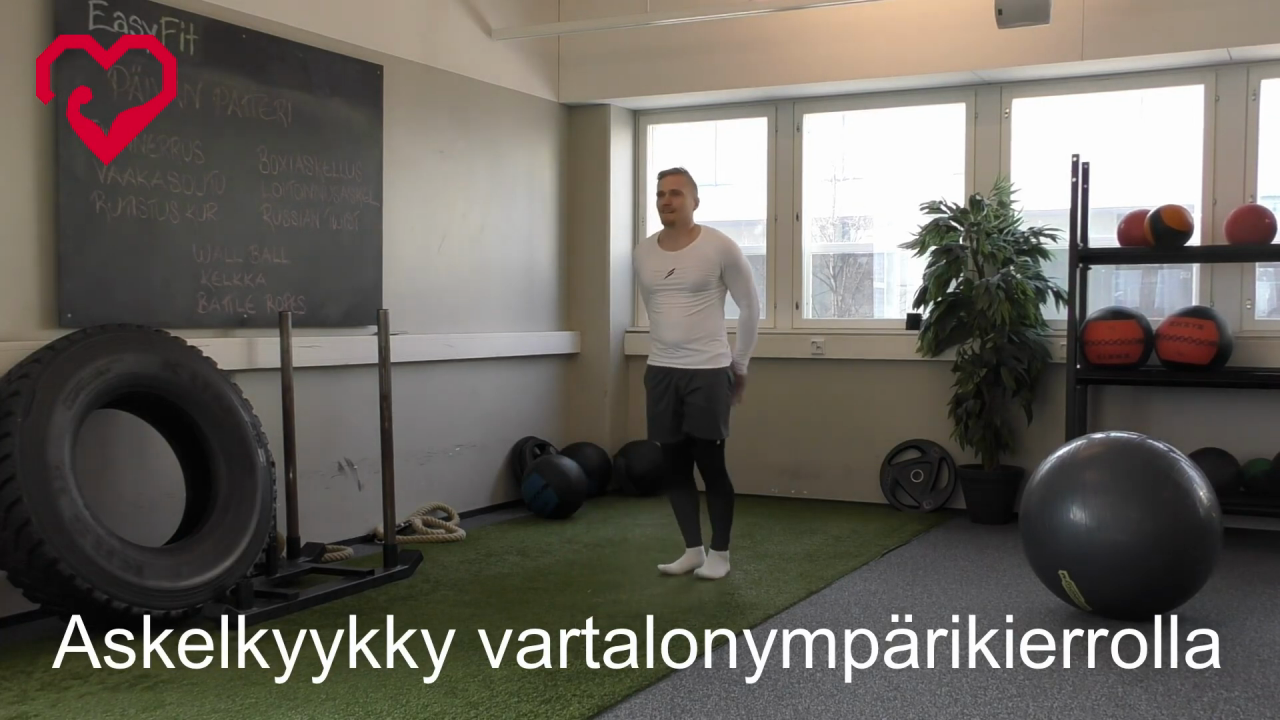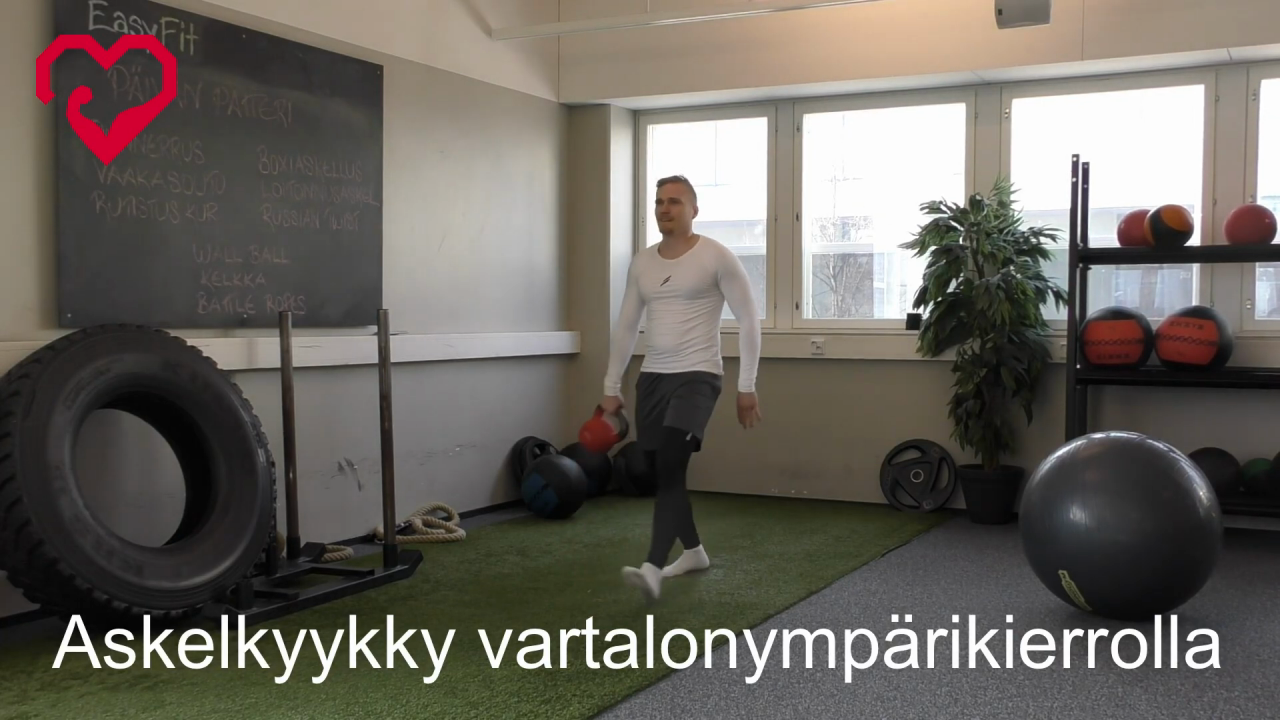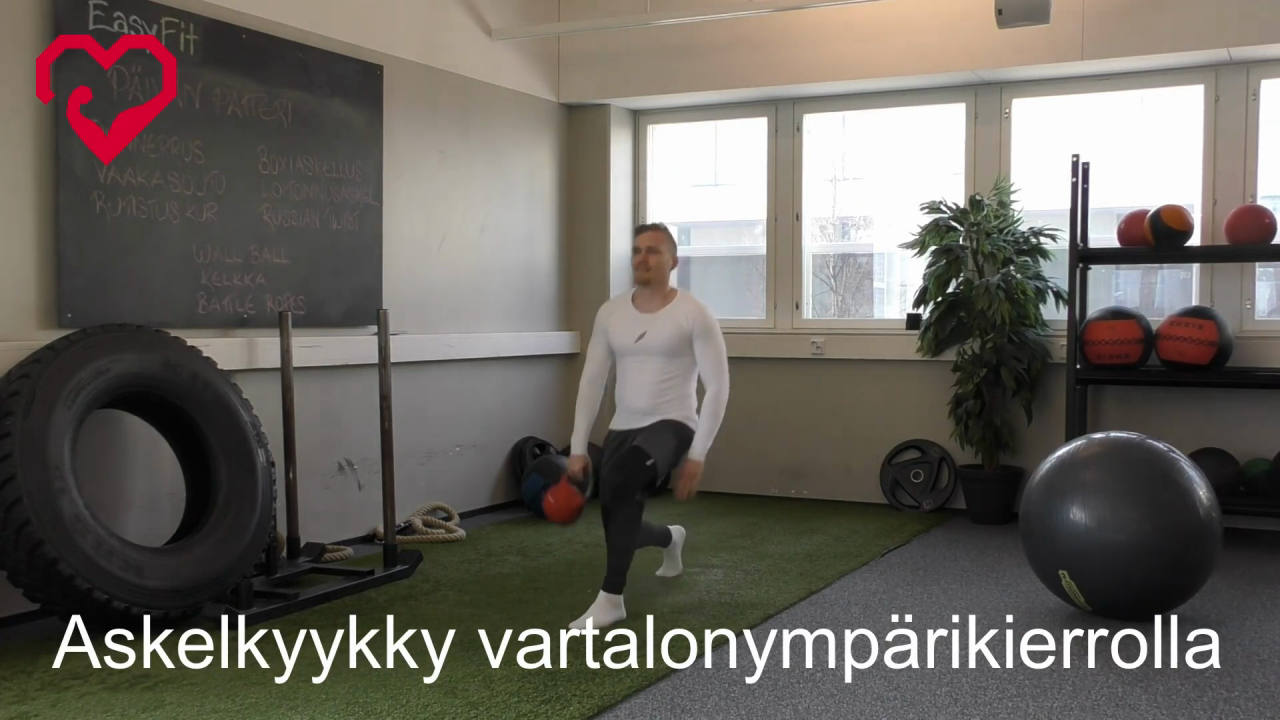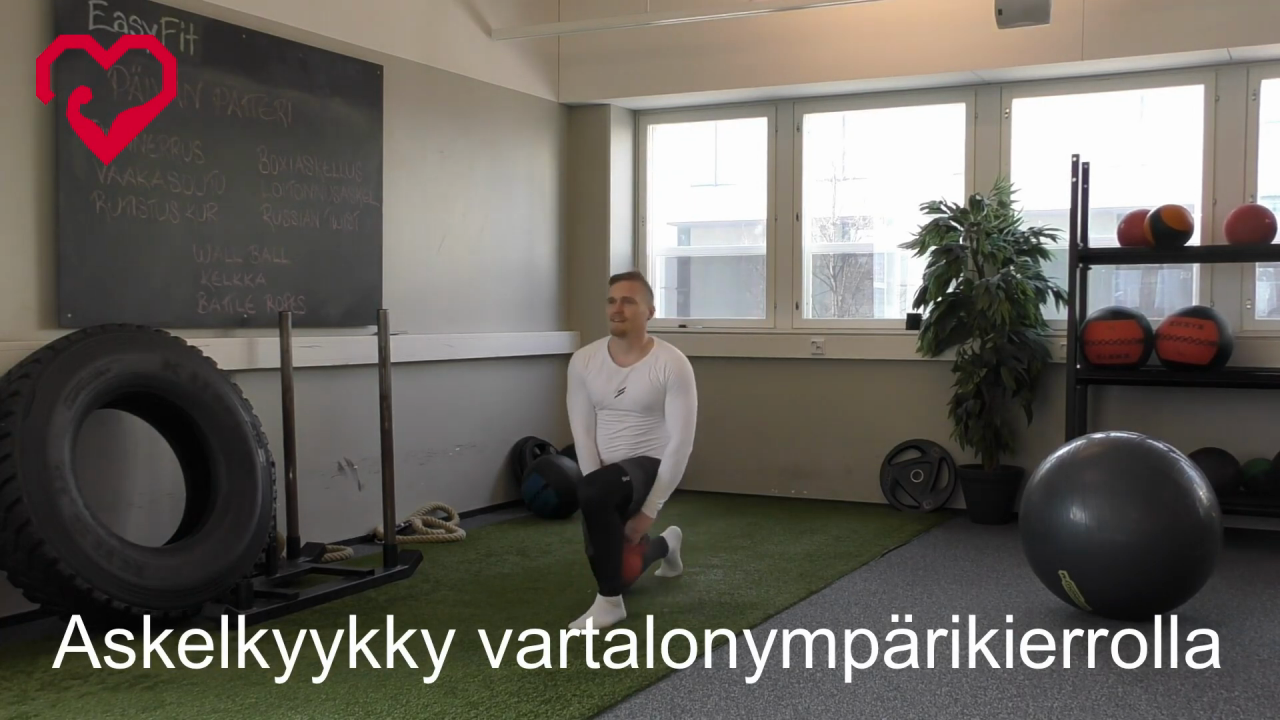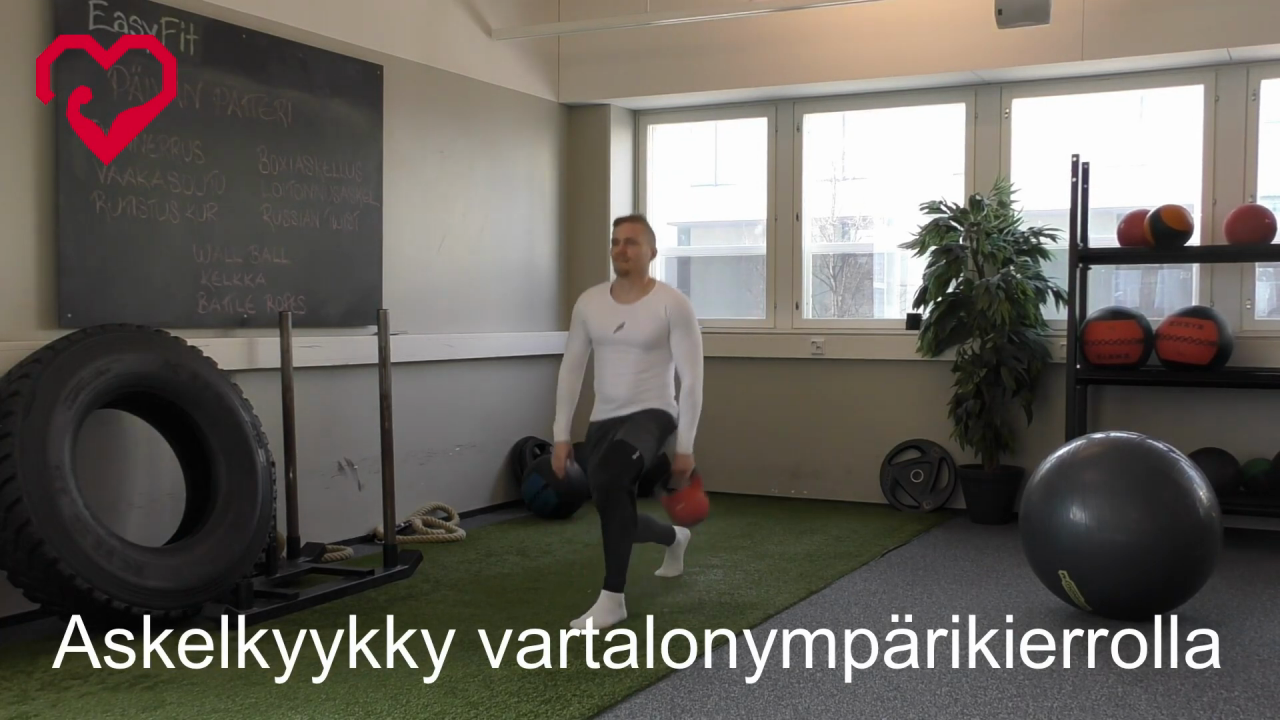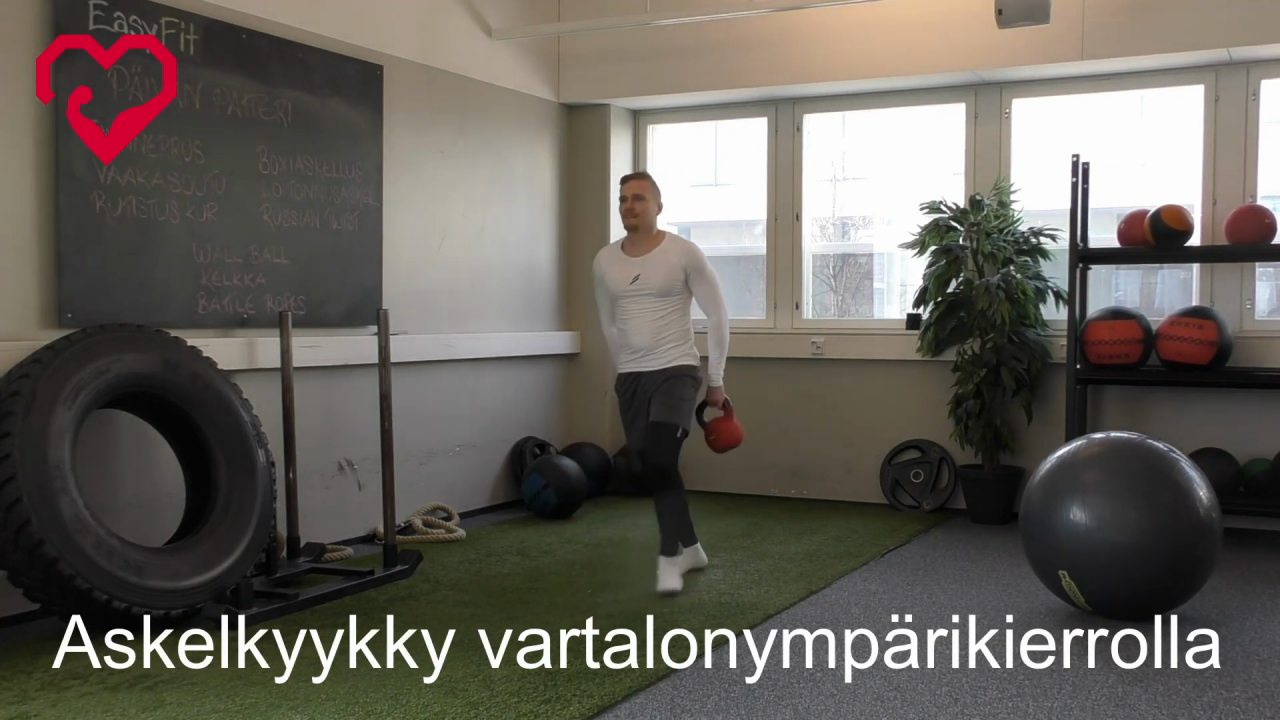
dt=0.4s
person 1, frame 1
left shoulder: (720, 247)
right shoulder: (643, 253)
left elbow: (750, 308)
left wrist: (739, 364)
left hip: (708, 372)
right hip: (661, 372)
left knee: (711, 466)
right knee: (675, 466)
left ankle: (720, 552)
right ankle: (693, 550)
person 1, frame 2
left shoulder: (716, 257)
right shoulder: (641, 262)
left elbow: (749, 320)
right elbow: (625, 326)
left wrist: (746, 386)
right wrist: (611, 387)
left hip: (696, 376)
right hip: (652, 377)
left knee: (669, 467)
right knee: (661, 472)
left ankle: (652, 567)
right ankle: (693, 550)
person 1, frame 3
left shoulder: (694, 313)
right shoulder: (610, 312)
left elbow: (718, 385)
right elbow: (592, 379)
left wrist: (697, 455)
right wrist: (578, 446)
left hip: (671, 426)
right hip: (623, 429)
left knee: (618, 484)
right knee: (618, 523)
left ankle: (610, 599)
right ankle: (670, 538)
person 1, frame 4
left shoulder: (672, 364)
right shoulder: (583, 361)
left elbow: (681, 442)
right elbow: (583, 434)
left wrist: (649, 510)
right wrist: (599, 501)
left hip: (649, 466)
right hip: (604, 471)
left knee: (592, 493)
left ankle: (609, 602)
right ankle: (666, 543)
person 1, frame 5
left shoulder: (672, 303)
right shoulder: (588, 302)
left elbow: (692, 377)
right elbow: (571, 369)
left wrist: (685, 446)
right wrist: (561, 435)
left hip: (651, 416)
right hip: (604, 420)
left knee: (608, 481)
right knee: (620, 522)
left ankle: (612, 598)
right ankle: (674, 536)
person 1, frame 6
left shoulder: (684, 253)
right shoulder: (604, 260)
left elbow: (717, 317)
left wrist: (716, 380)
left hip: (676, 371)
right hip: (632, 377)
left knee: (661, 463)
right knee: (652, 470)
left ankle: (669, 560)
right ankle: (689, 548)
